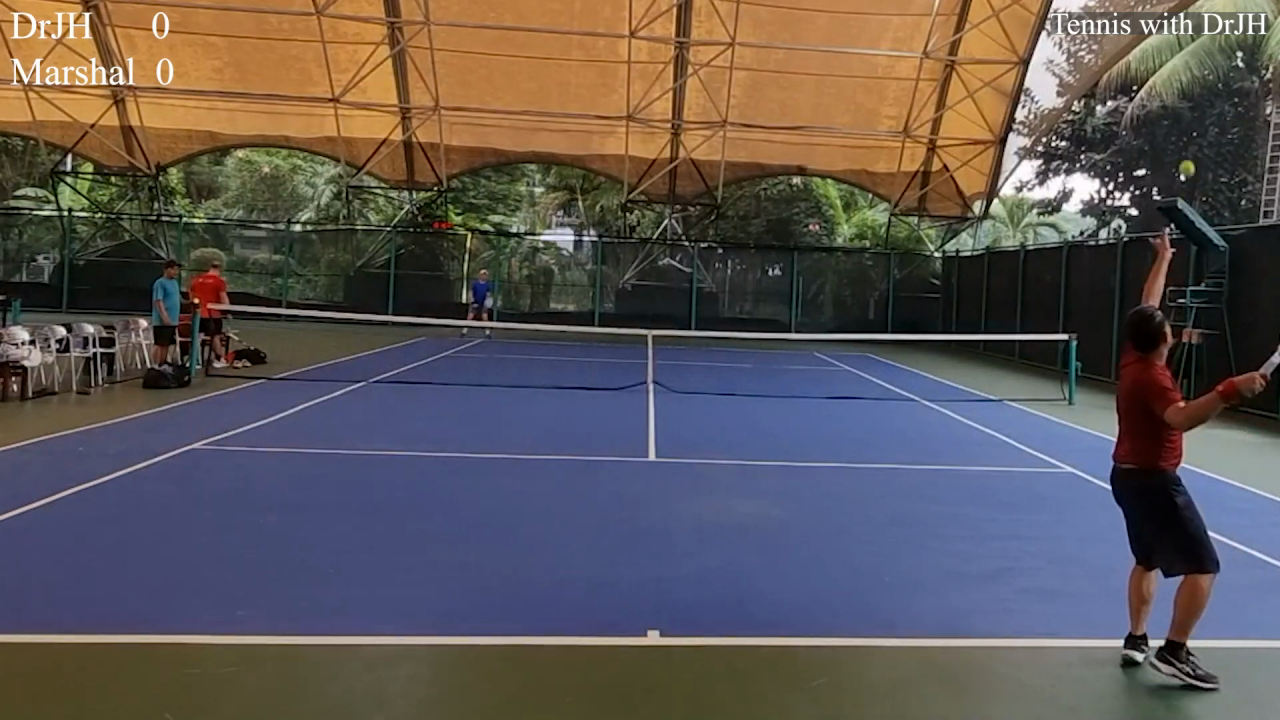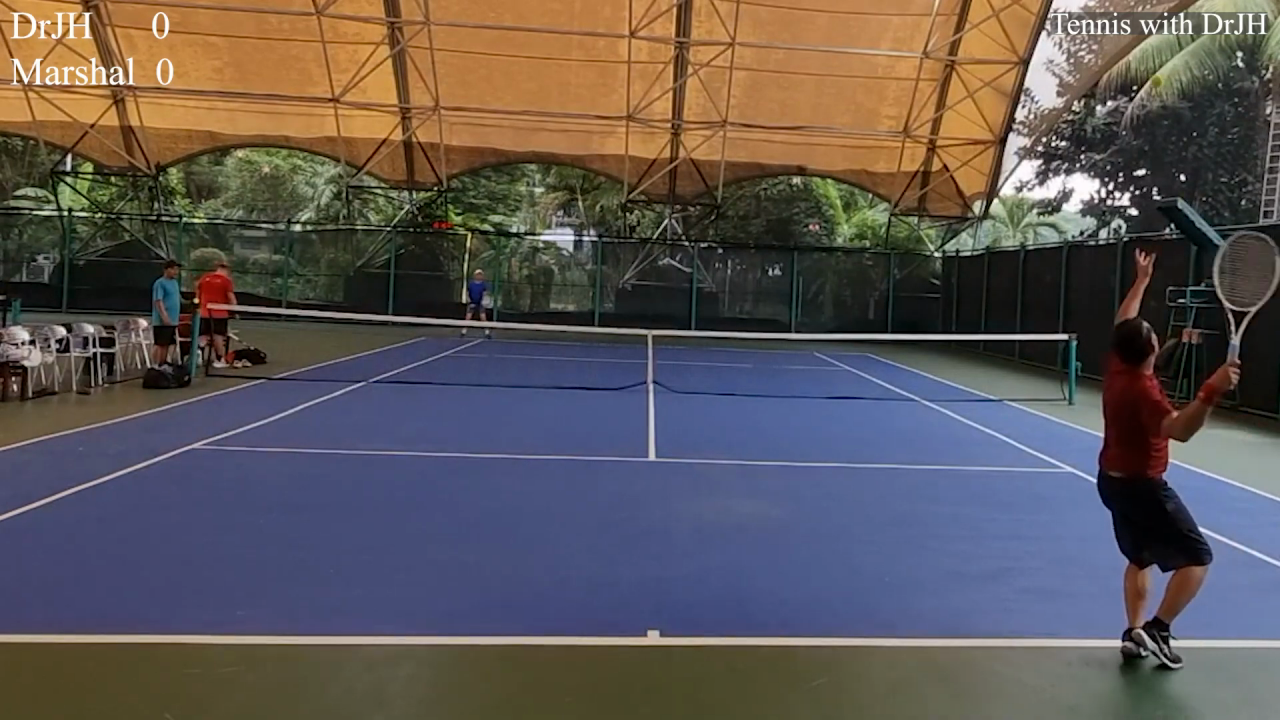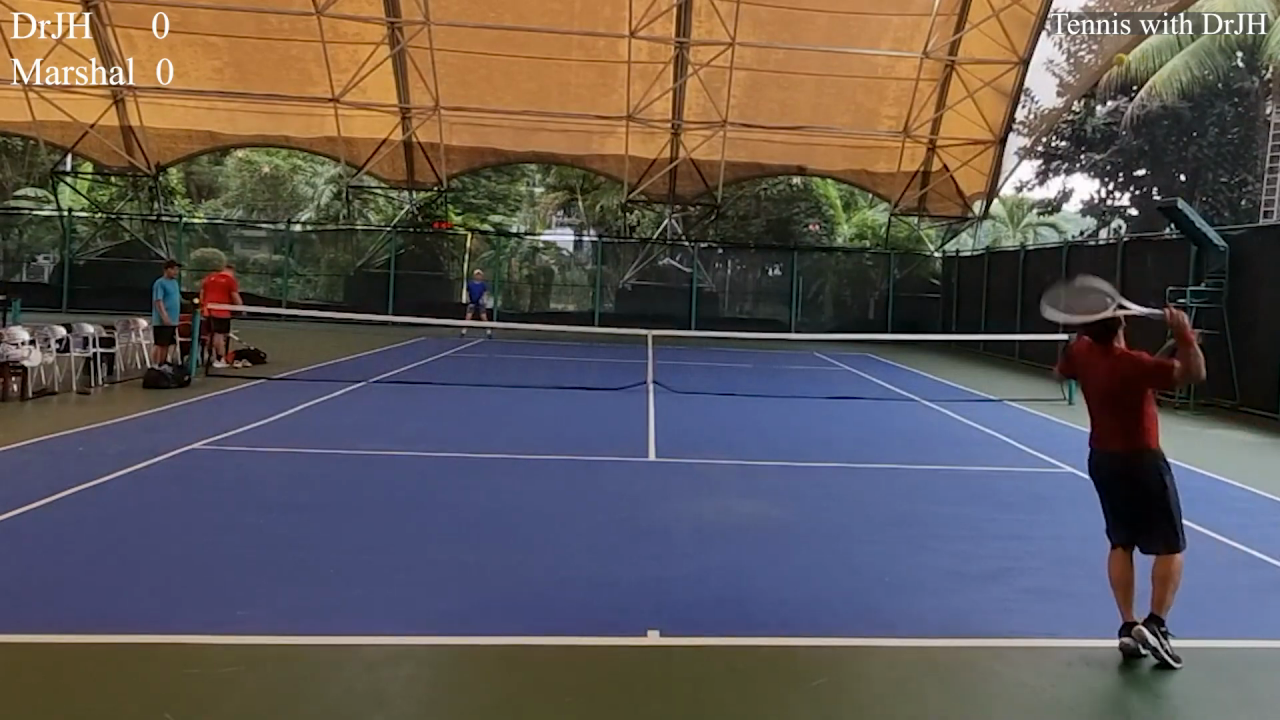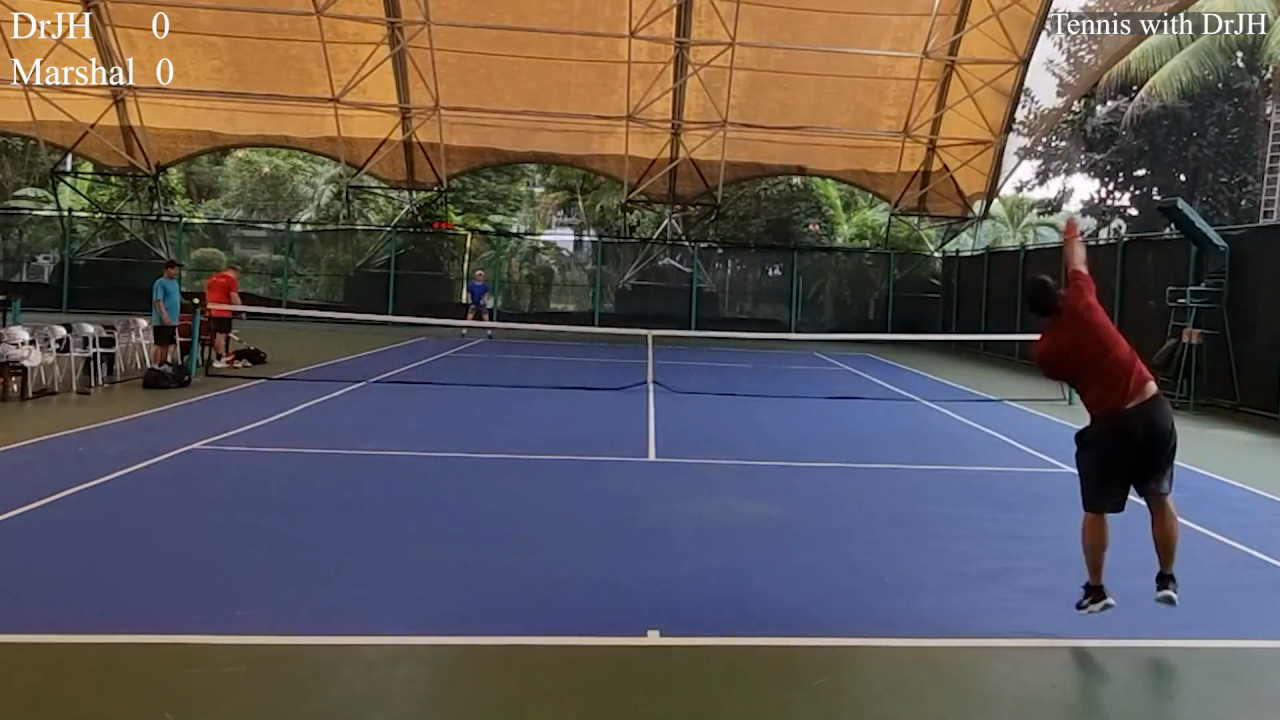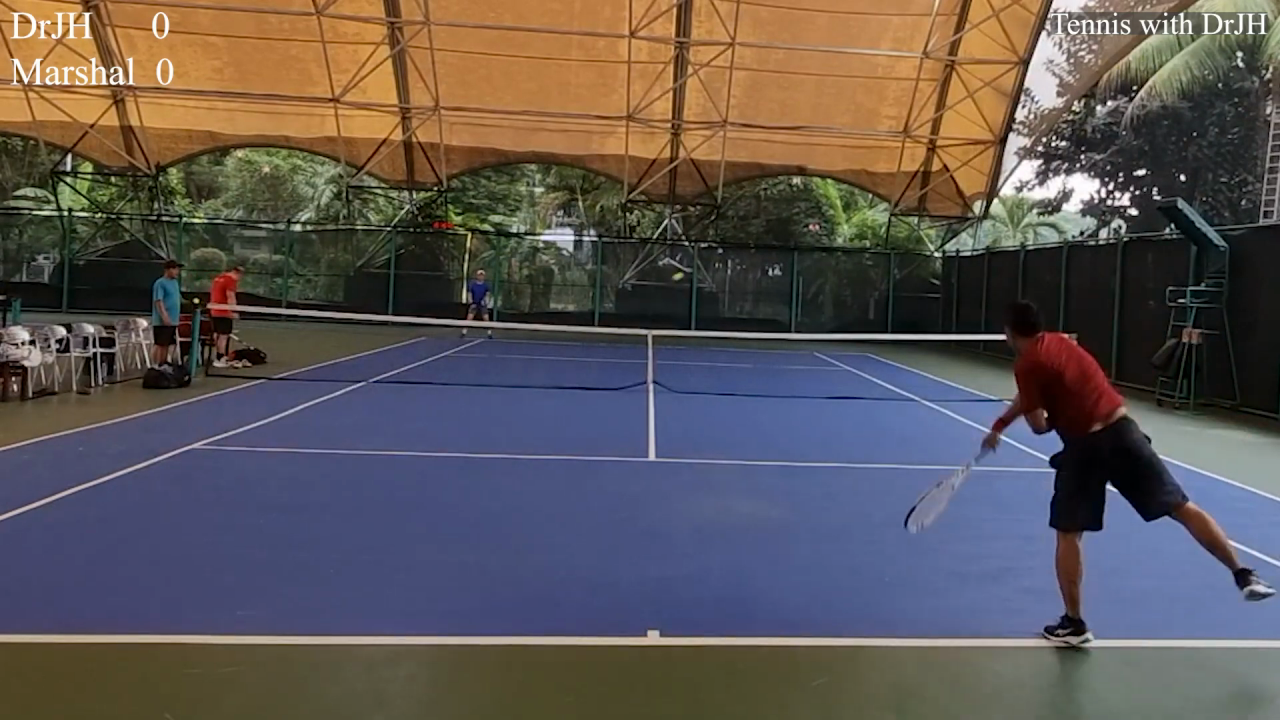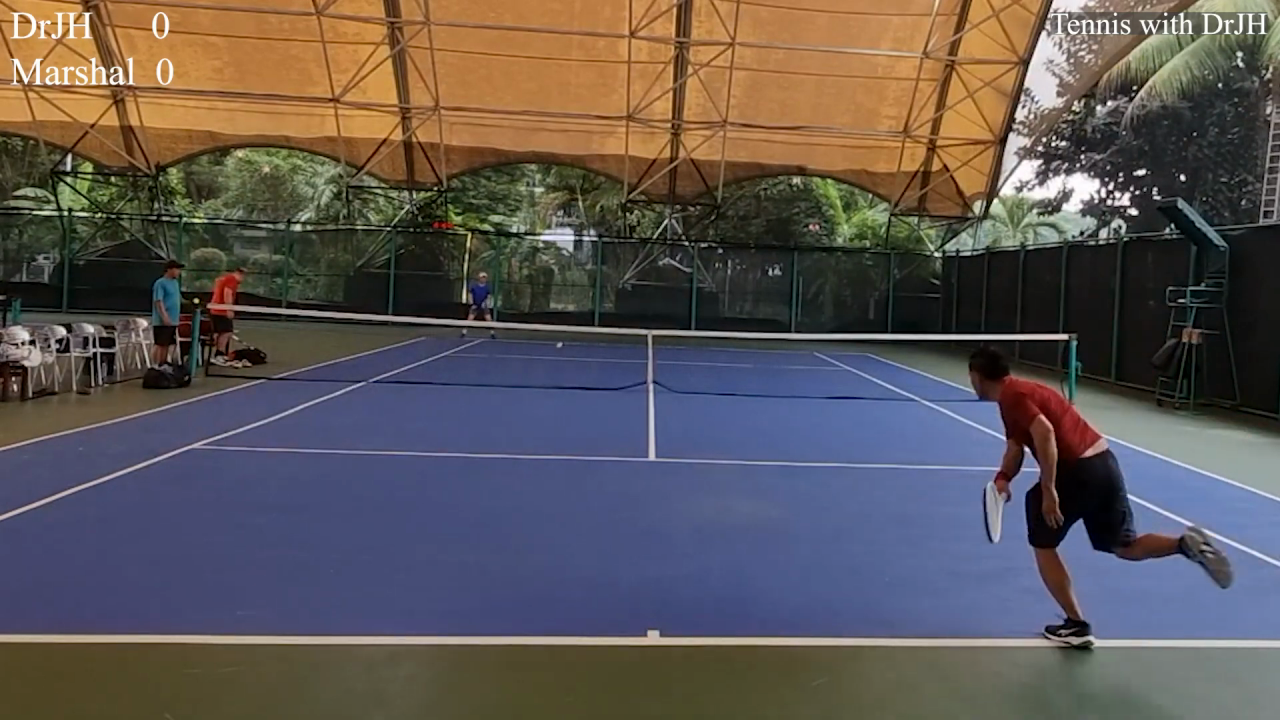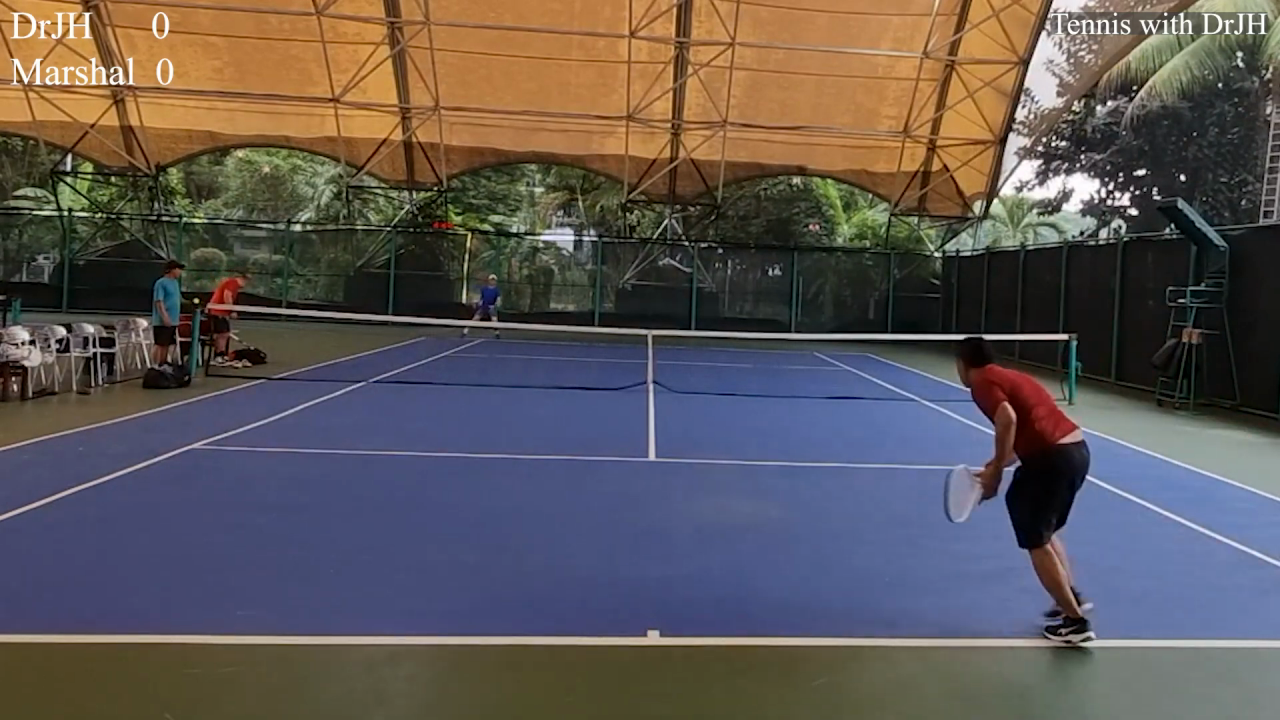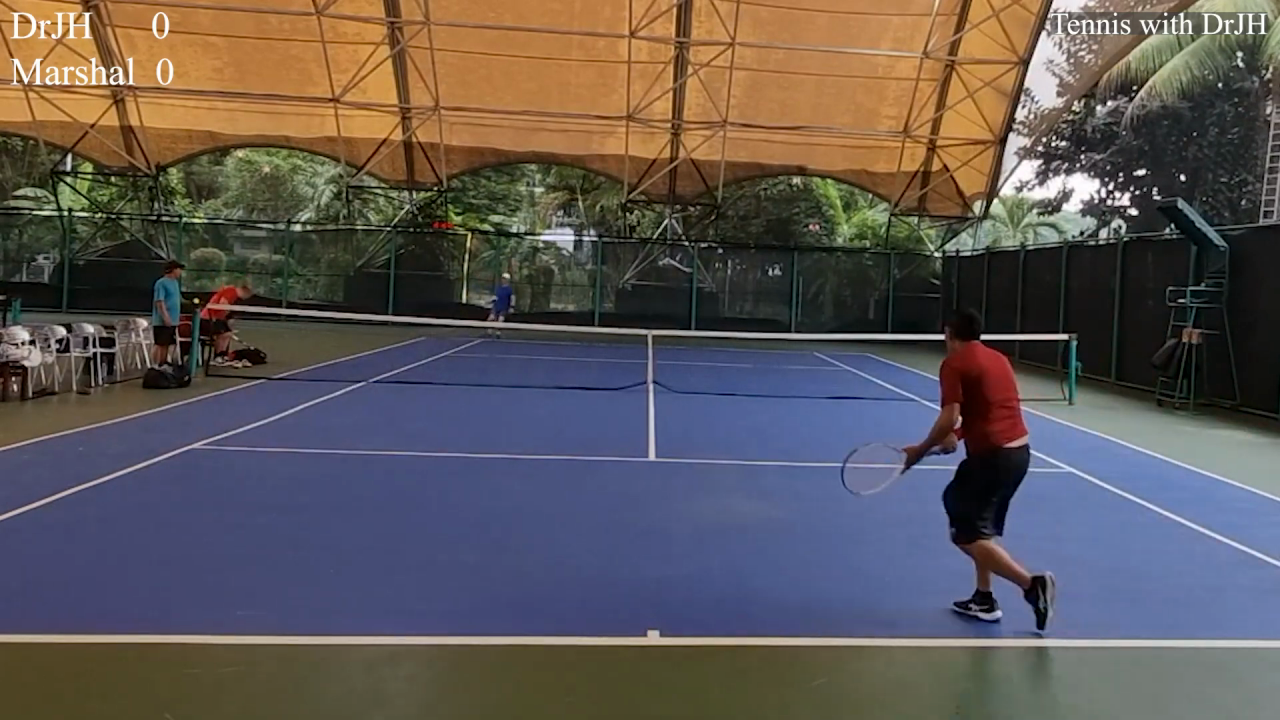
dt=0.2s
person 1, frame 1
left shoulder: (1131, 359)
right shoulder: (1152, 378)
left elbow: (1148, 305)
right elbow: (1182, 418)
left wrist: (1162, 259)
right wrist: (1230, 389)
left hip: (1127, 477)
right hip: (1154, 482)
left knee: (1146, 561)
right knee: (1201, 567)
left ankle: (1135, 640)
right ankle: (1174, 652)
person 1, frame 2
left shoulder: (1116, 366)
right shoulder: (1141, 389)
left elbow: (1124, 321)
right elbow: (1179, 430)
left wrist: (1142, 279)
right wrist: (1211, 391)
left hip: (1112, 481)
right hip: (1141, 487)
left knee: (1139, 560)
right knee: (1195, 558)
left ankle: (1134, 633)
right ankle: (1156, 628)
person 1, frame 3
left shoulder: (1081, 351)
right shoulder: (1131, 364)
left elbow: (1061, 369)
right elbow: (1194, 371)
right wrist: (1183, 334)
left hip: (1103, 460)
right hip: (1135, 472)
left knee: (1121, 544)
right knee: (1170, 548)
left ankle: (1129, 626)
right ankle: (1155, 625)
person 1, frame 4
left shoulder: (1044, 351)
right shoulder: (1081, 306)
right elbow: (1076, 266)
right wrist: (1071, 236)
left hip: (1109, 426)
right hip: (1152, 413)
left knee: (1096, 511)
right knee: (1160, 499)
left ankle: (1095, 590)
right ankle: (1167, 579)
person 1, frame 5
left shoulder: (1027, 365)
right shoulder: (1058, 342)
left elbow: (1037, 423)
left wrist: (1039, 419)
right wrist: (1000, 425)
left hip: (1086, 449)
right hip: (1121, 432)
left knee: (1067, 533)
right knee: (1181, 507)
left ankle: (1073, 622)
right ankle: (1243, 575)
person 1, frame 6
left shoulder: (1011, 396)
right shoulder: (1020, 389)
left elbow: (1045, 434)
right elbow: (1015, 448)
left wrist: (1048, 491)
right wrist: (1002, 479)
left hip: (1075, 470)
right hip: (1103, 462)
left knee: (1043, 544)
right knee: (1126, 545)
left ankle: (1076, 625)
right ankle: (1188, 544)
person 1, frame 7
left shoulder: (984, 383)
right shoulder: (1013, 377)
left elbow: (1007, 420)
left wrist: (994, 474)
right wrist: (996, 464)
left hip: (1048, 457)
right hip: (1076, 450)
left knee: (1035, 542)
right knee: (1042, 531)
left ankle: (1075, 622)
right ankle: (1071, 597)
person 1, frame 8
left shoulder: (954, 363)
right shoulder: (998, 360)
left elbow: (949, 417)
left wrist: (920, 450)
right wrist: (959, 433)
left hip: (992, 456)
right hip: (1019, 451)
left knee: (969, 536)
right knee: (978, 525)
left ankle: (1033, 584)
right ankle: (983, 599)
